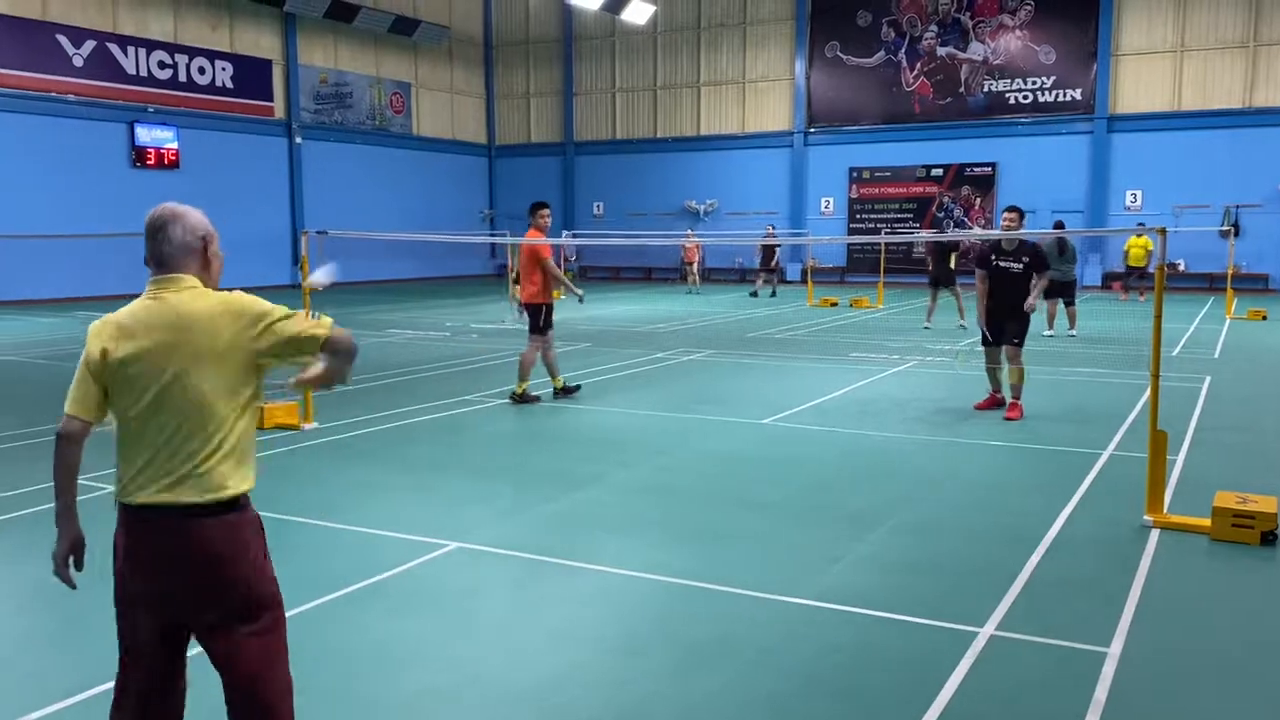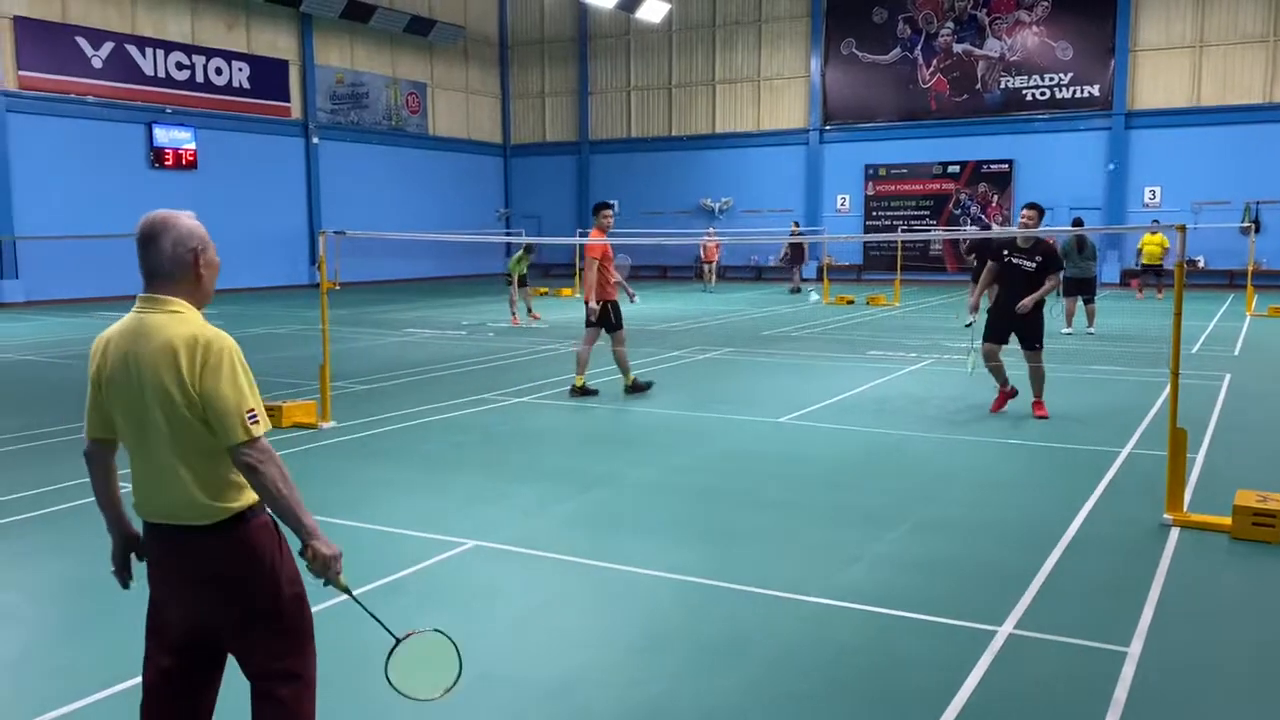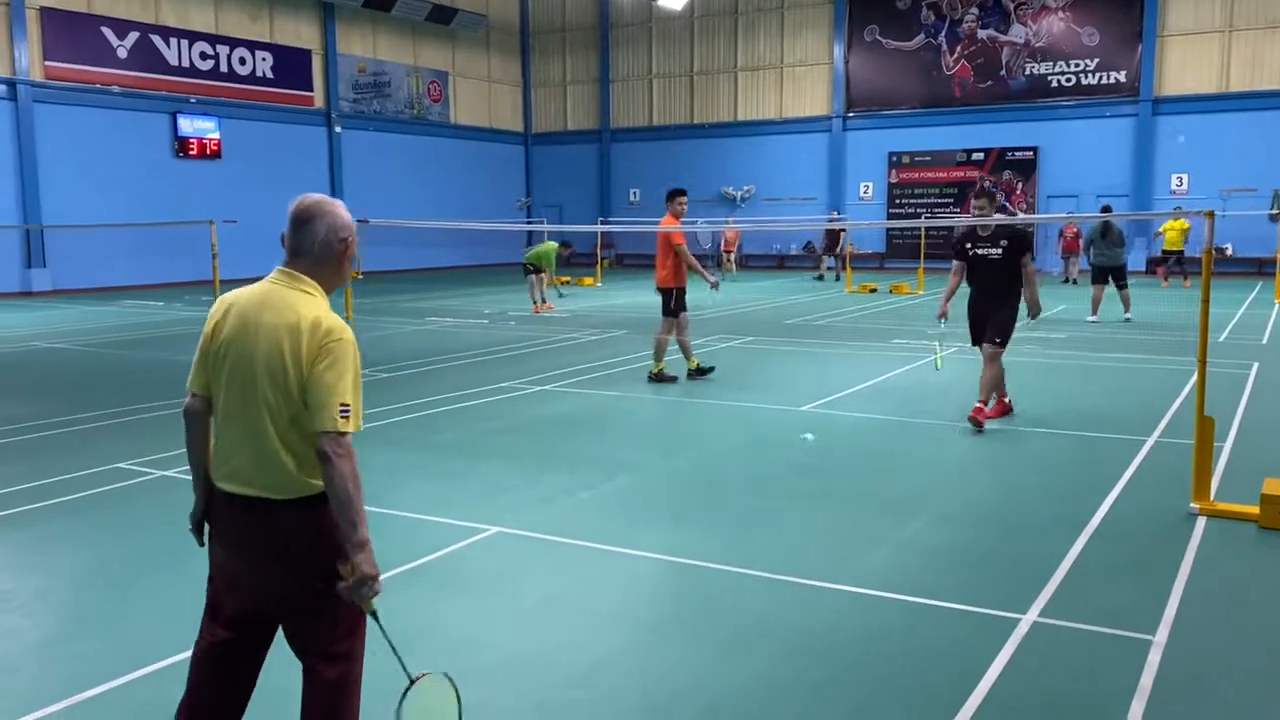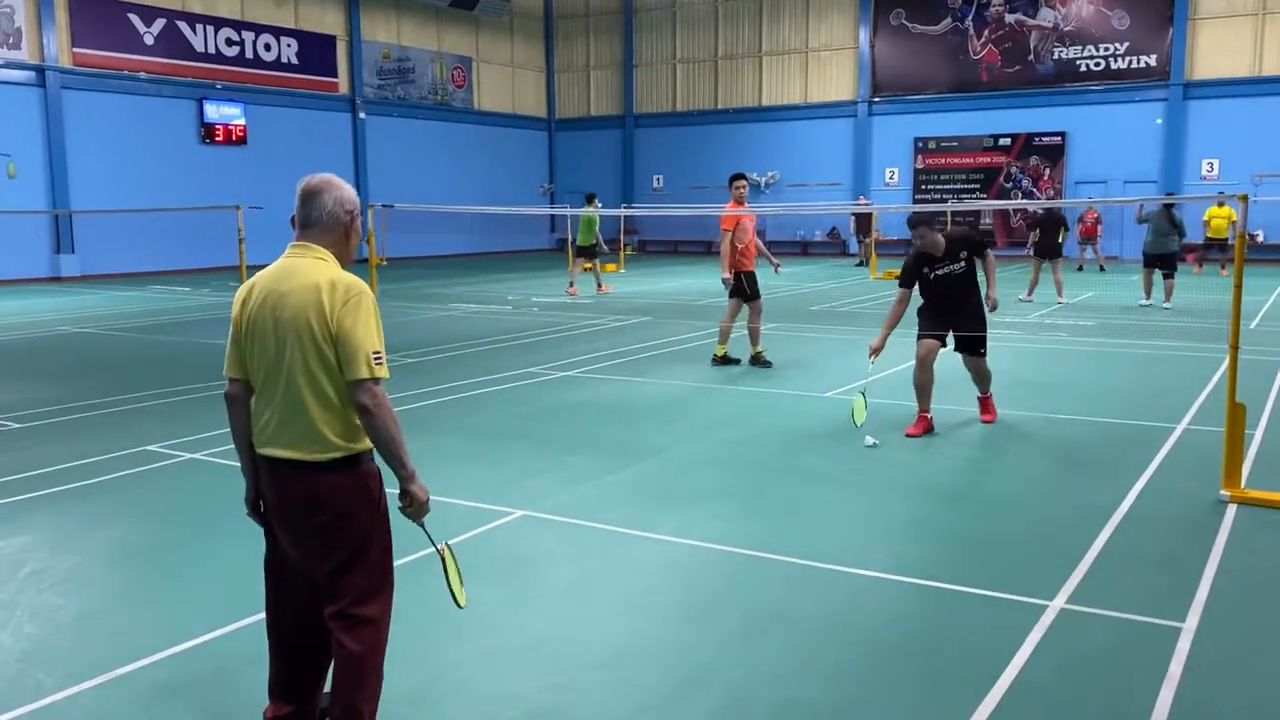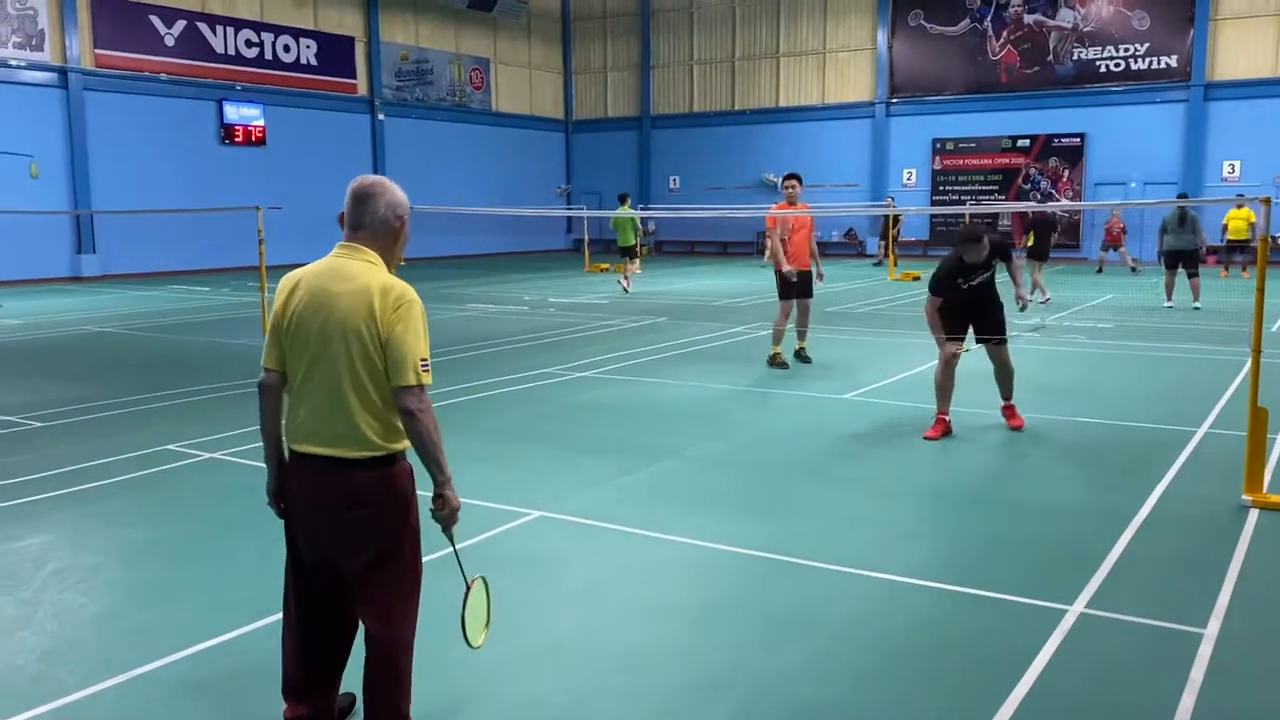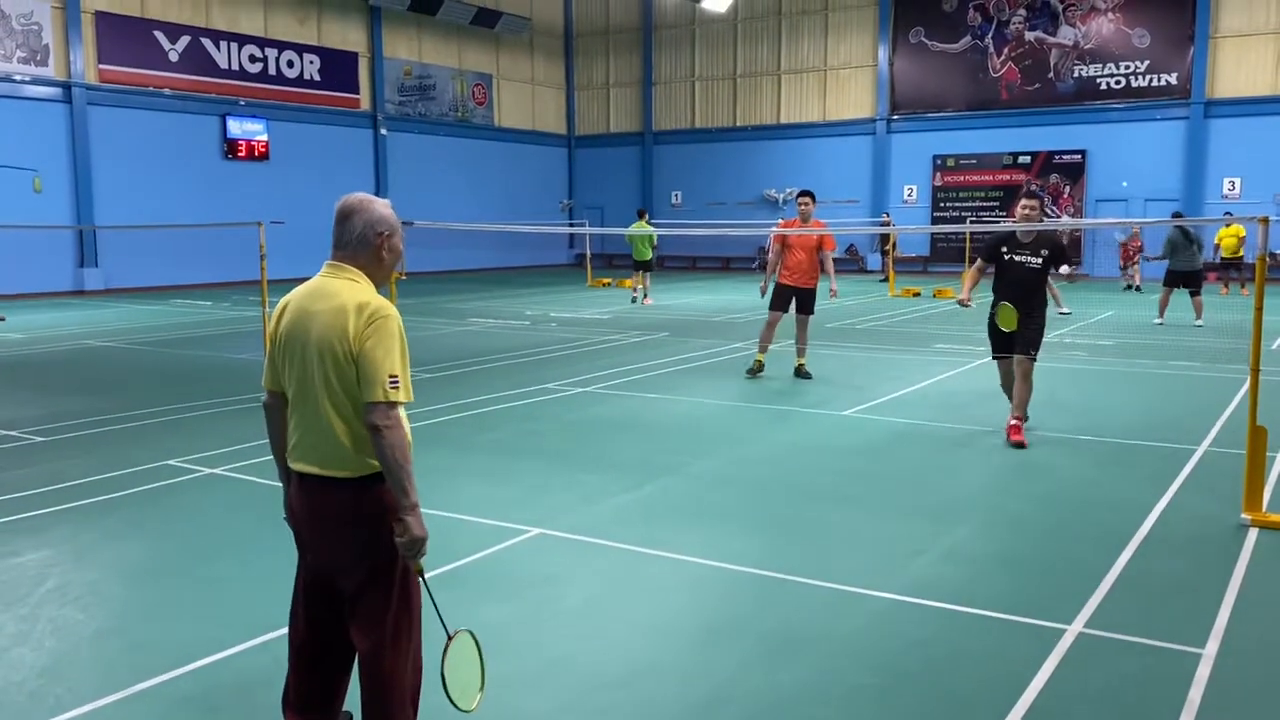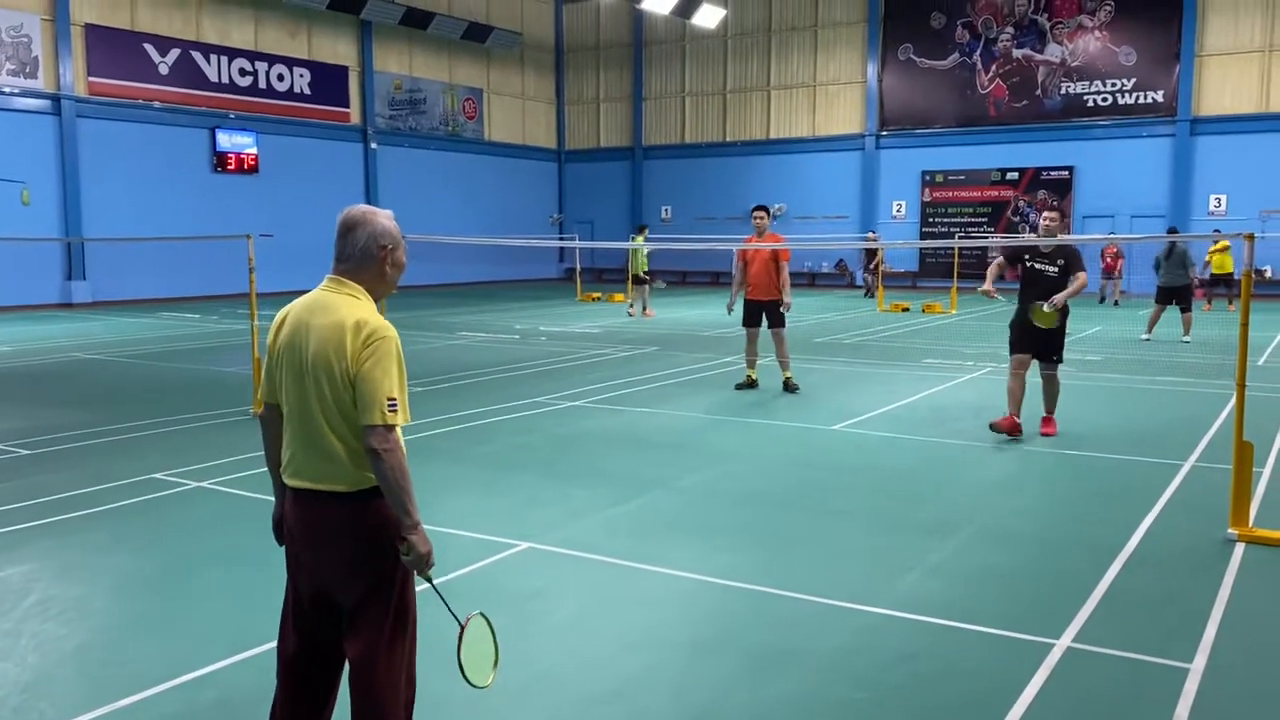
dt=0.7s
person 1, frame 1
left shoulder: (109, 331)
right shoulder: (232, 312)
left elbow: (70, 433)
right elbow: (339, 343)
left wrist: (67, 526)
right wrist: (328, 370)
left hip: (140, 528)
right hip: (219, 526)
left knee: (144, 672)
right knee: (255, 666)
person 1, frame 2
left shoulder: (107, 346)
right shoulder: (207, 343)
left elbow: (96, 452)
right elbow: (251, 456)
left wrist: (120, 531)
right wrist: (311, 535)
left hip: (163, 539)
right hip: (232, 538)
left knee: (175, 671)
right knee: (284, 664)
person 1, frame 3
left shoulder: (227, 307)
right shoulder: (327, 331)
left elbow: (195, 411)
right elbow: (332, 449)
left wrist: (204, 493)
right wrist: (358, 546)
left hip: (232, 507)
right hip: (303, 515)
left knee: (224, 637)
right knee: (330, 647)
person 1, frame 4
left shoulder: (253, 289)
right shoulder: (345, 290)
left elbow: (236, 394)
right elbow: (367, 398)
left wrist: (252, 475)
right wrist: (408, 477)
left hip: (277, 475)
right hip: (339, 476)
left knee: (293, 604)
right knee: (358, 612)
person 1, frame 5
left shoulder: (293, 284)
right shoulder: (394, 296)
left elbow: (269, 384)
right elbow: (412, 404)
left wrist: (275, 467)
right wrist: (443, 483)
left hip: (306, 472)
right hip: (373, 478)
left knee: (312, 602)
right knee: (387, 611)
person 1, frame 6
left shoulder: (291, 304)
right shoulder: (372, 310)
left elbow: (274, 405)
right elbow: (382, 421)
right wrist: (410, 508)
left hip: (308, 490)
right hip: (364, 496)
left knee: (316, 619)
right knee: (385, 630)
person 1, frame 7
left shoulder: (289, 316)
right shoulder: (371, 330)
left elbow: (269, 417)
right elbow: (380, 442)
left wrist: (283, 495)
right wrist: (412, 526)
left hip: (302, 506)
right hip: (360, 512)
left knee: (306, 637)
right knee: (379, 646)
person 2, frame 1
left shoulder: (1031, 250)
right shoulder: (988, 250)
left elbow: (1042, 278)
right elbow: (981, 282)
left wrist: (1035, 297)
right wrist: (981, 312)
left hip: (1018, 311)
right hip: (993, 310)
left knee: (1012, 355)
right knee: (991, 354)
left ankle: (1016, 403)
right ankle: (996, 395)
person 2, frame 2
left shoulder: (1046, 250)
right shoulder: (1003, 245)
left elbow: (1054, 281)
right elbow: (990, 271)
left wrist: (1033, 298)
right wrist: (976, 297)
left hip: (1030, 311)
right hip: (1001, 308)
left knee: (1034, 358)
right knee: (989, 352)
left ankle: (1038, 401)
right ankle: (1005, 388)
person 2, frame 3
left shoulder: (1011, 234)
right shoulder: (964, 238)
left elbow: (1027, 266)
right elbow: (956, 274)
left wrist: (1033, 298)
right wrist: (944, 303)
left hip: (1005, 304)
right hip: (978, 304)
left knee: (991, 354)
right knee: (988, 356)
left ankle: (980, 409)
right ankle: (1002, 400)
person 2, frame 4
left shoulder: (965, 240)
right shoulder: (915, 261)
left elbow: (987, 256)
right elbow: (902, 301)
left wrist: (992, 289)
right wrist: (883, 337)
left hip: (970, 308)
right hip: (934, 310)
left knee: (976, 365)
right knee: (923, 356)
left ankle: (985, 398)
right ankle: (924, 417)
person 2, frame 5
left shoulder: (997, 247)
right shoulder: (948, 268)
left elbow: (1010, 259)
right elbow: (931, 308)
left wrist: (1019, 288)
right wrist: (942, 342)
left hip: (988, 304)
right hip: (954, 310)
left knee: (1001, 358)
right knee: (947, 359)
left ankle: (1008, 407)
right ankle: (942, 420)
person 2, frame 6
left shoulder: (1052, 243)
right shoulder: (999, 240)
left elbow: (1067, 272)
right elbow: (978, 268)
left wrist: (1070, 274)
right wrist: (966, 291)
left hip: (1032, 317)
left knee: (1023, 367)
right knee: (1005, 369)
left ankle: (1016, 424)
right ankle: (1019, 412)
person 2, frame 7
left shoulder: (1068, 252)
right shoulder: (1024, 248)
left elbow: (1083, 281)
right elbow: (997, 264)
left wrist: (1065, 295)
right wrist: (989, 283)
left hip: (1053, 321)
right hip: (1024, 318)
left knee: (1049, 371)
right knee: (1017, 365)
left ankle: (1048, 417)
right ankle: (1012, 419)
person 3, frame 1
left shoulder: (530, 238)
right shoulder: (539, 240)
right elbow: (553, 271)
right wrist: (574, 290)
left hip: (533, 298)
right hip: (539, 300)
left knee: (546, 343)
right knee: (535, 345)
left ankle: (559, 385)
right ankle: (519, 391)
person 3, frame 2
left shoulder: (601, 239)
right shoulder: (596, 240)
right elbow: (591, 271)
left wrist: (626, 288)
right wrist: (592, 300)
left hip: (600, 298)
right hip: (604, 299)
left knee: (589, 341)
right knee: (619, 340)
left ankle: (578, 384)
right ankle: (630, 382)
person 3, frame 3
left shoulder: (668, 223)
right shoulder: (673, 226)
right elbow: (686, 256)
left wrist: (660, 281)
right wrist: (708, 277)
left hip: (672, 282)
right hip: (673, 283)
left knee: (682, 324)
right knee: (667, 327)
left ankle: (693, 366)
right ankle: (656, 371)
person 3, frame 4
left shoulder: (748, 211)
right shoulder: (731, 211)
right elbow: (725, 243)
left wrist: (770, 258)
right wrist: (725, 270)
left hip: (745, 267)
right hip: (740, 269)
left knee: (733, 311)
right knee: (756, 309)
left ankle: (720, 354)
right ankle: (756, 354)
person 3, frame 5
left shoulder: (807, 211)
right shoulder: (777, 211)
right elbow: (775, 240)
left wrist: (818, 265)
right wrist: (783, 265)
left hip: (805, 268)
right hip: (785, 269)
left knee: (805, 308)
right knee: (785, 310)
left ankle: (800, 348)
right ankle: (774, 354)
person 3, frame 6
left shoulder: (822, 229)
right shoulder: (785, 226)
left elbow: (827, 258)
right elbow: (775, 254)
left wrist: (832, 281)
right wrist: (766, 280)
left hip: (808, 285)
right hip: (784, 282)
left knee: (802, 325)
right knee: (771, 321)
left ankle: (800, 365)
right ankle: (759, 361)
person 3, frame 7
left shoulder: (778, 241)
right shoulder: (746, 243)
left elbow: (784, 269)
right elbow: (739, 272)
left wrist: (787, 294)
right wrist: (733, 296)
left hip: (773, 298)
right hip: (751, 298)
left knee: (779, 337)
right knee: (751, 336)
left ankle: (787, 378)
right ankle: (751, 377)
